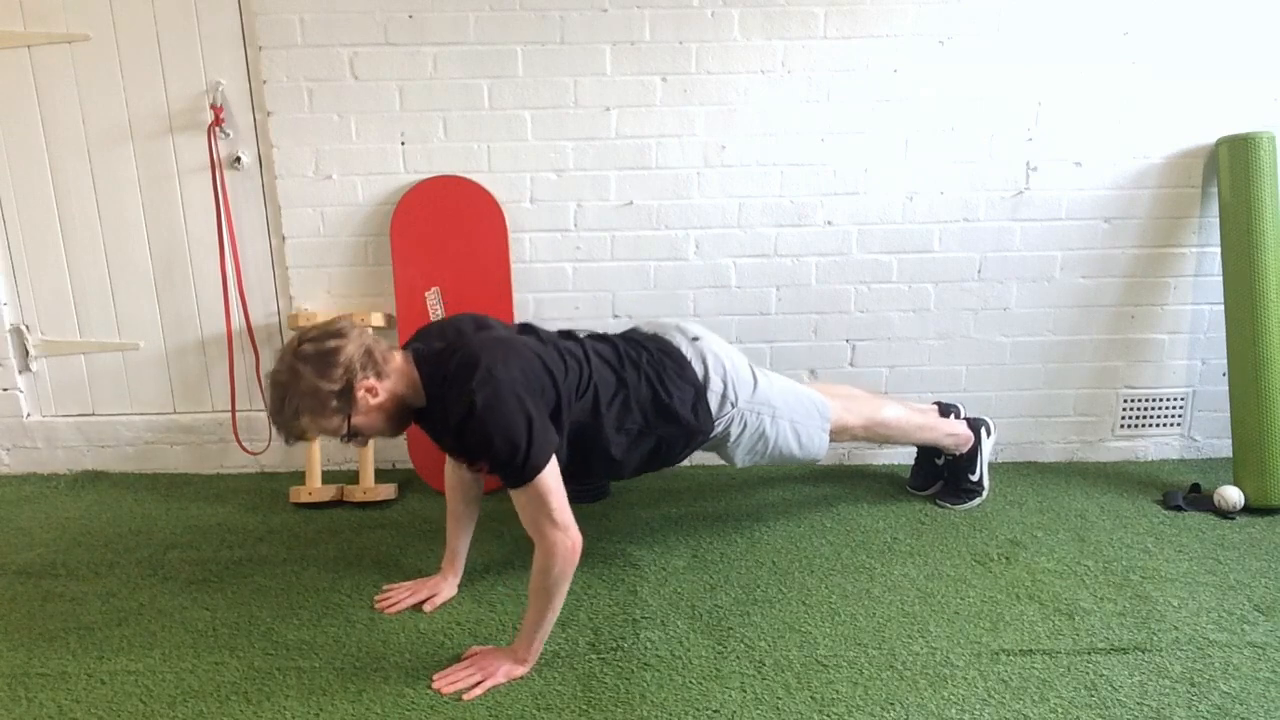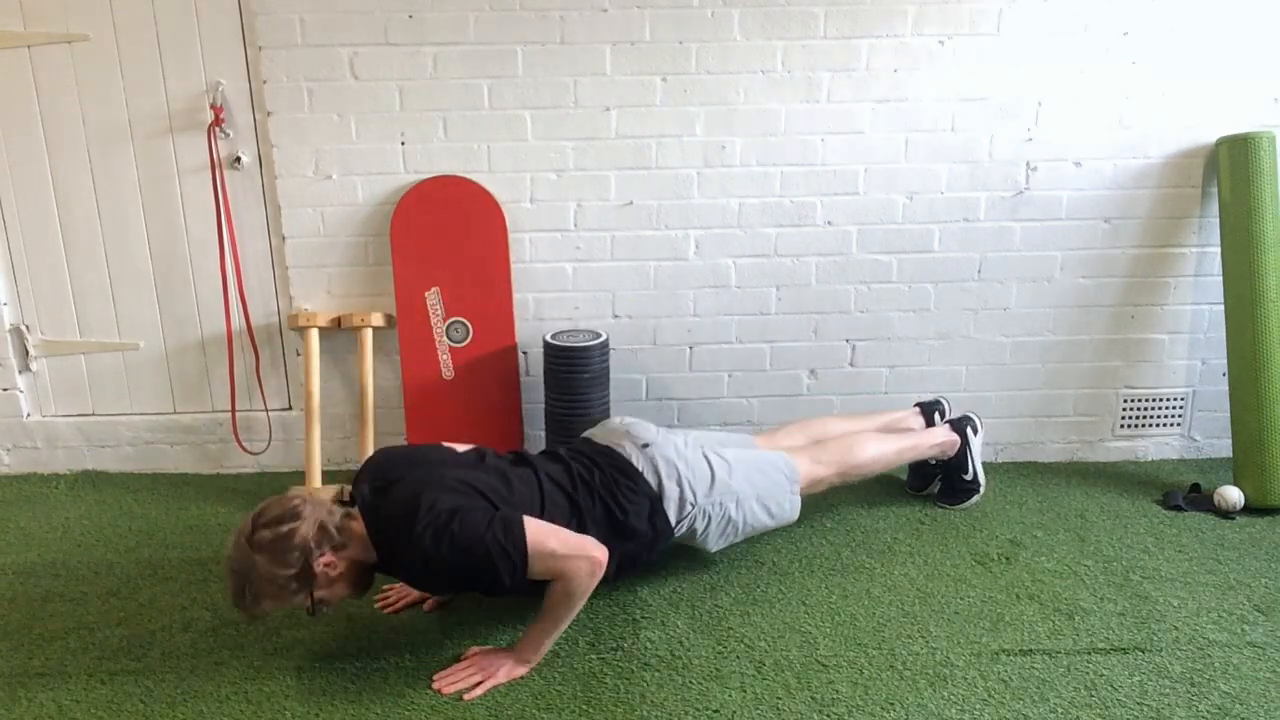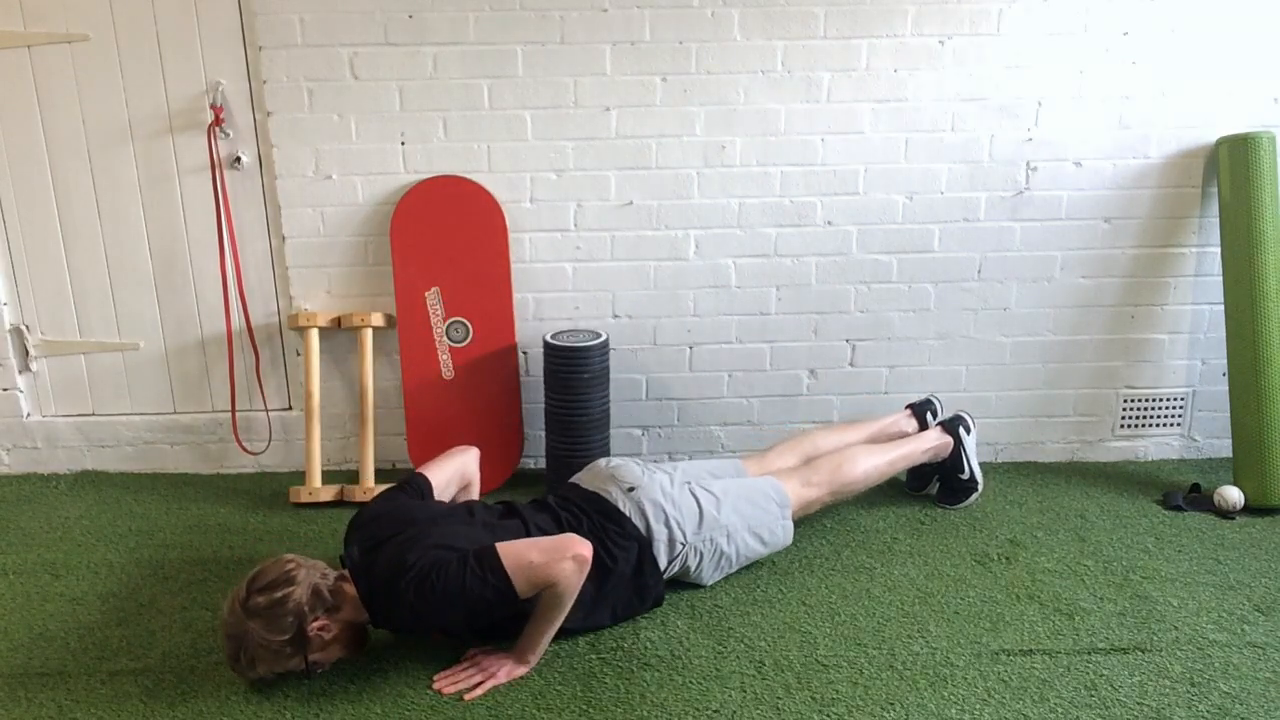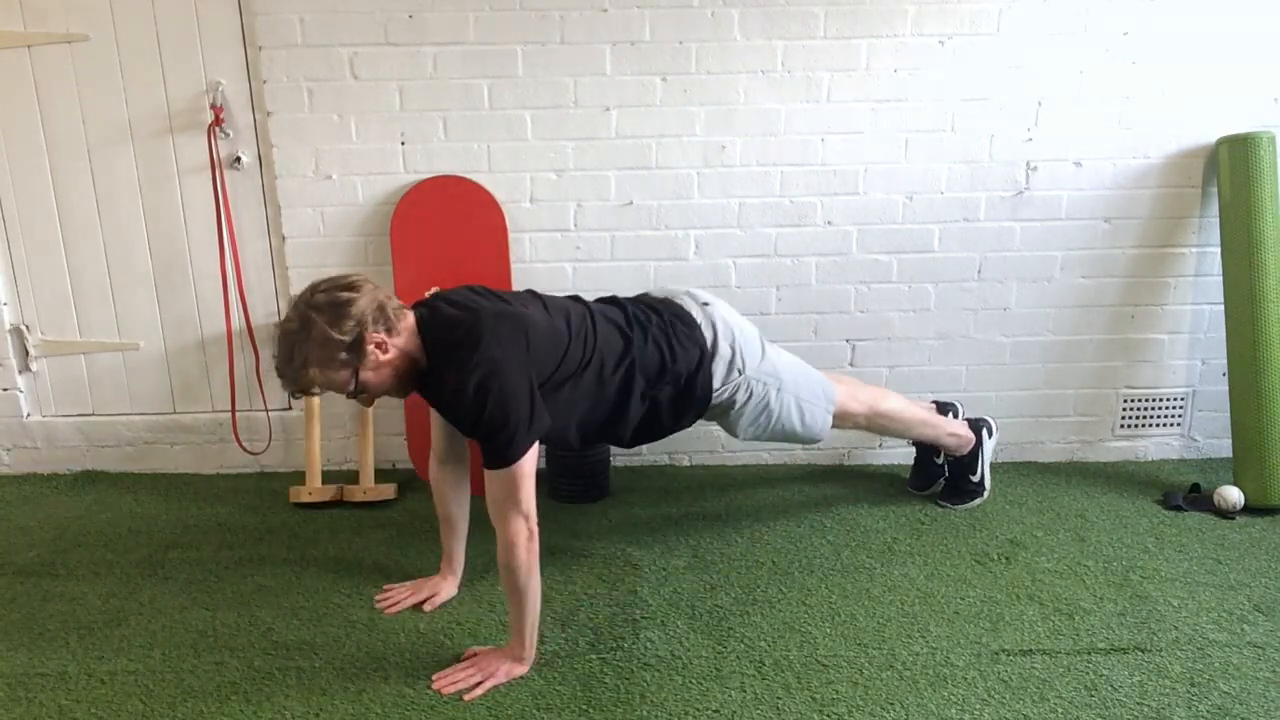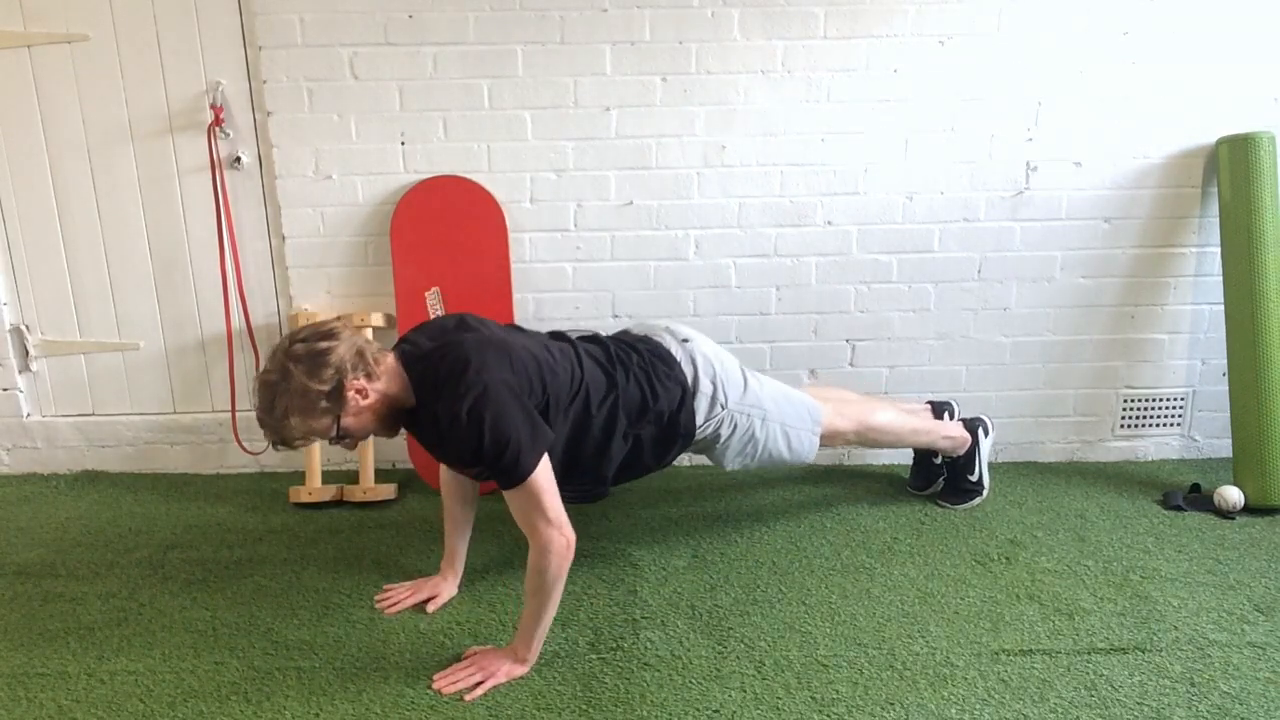
dt=1s
person 1, frame 1
left shoulder: (488, 396)
right shoulder: (425, 360)
left elbow: (560, 541)
right elbow: (465, 460)
left wrist: (519, 657)
right wrist: (448, 573)
left hip: (693, 385)
right hip: (657, 358)
left knee: (835, 422)
right knee: (812, 411)
left ankle: (962, 436)
right ankle: (937, 417)
person 1, frame 2
left shoulder: (425, 535)
right shoulder: (377, 481)
left elbow: (587, 558)
left wrist: (522, 655)
left hip: (653, 493)
right hip: (616, 451)
left knee: (810, 471)
right knee: (776, 450)
left ankle: (948, 438)
right ankle: (919, 416)
person 1, frame 3
left shoulder: (417, 592)
right shoulder: (372, 530)
left elbow: (569, 557)
right elbow: (463, 457)
left wrist: (521, 657)
left hip: (647, 533)
right hip: (611, 487)
left knee: (803, 491)
right knee: (766, 468)
left ankle: (942, 443)
right ankle: (911, 420)
person 1, frame 4
left shoulder: (487, 368)
right shoulder: (430, 332)
left elbow: (517, 526)
right elbow: (448, 457)
left wrist: (518, 655)
right wrist: (448, 573)
left hip: (704, 353)
right hip: (667, 331)
left knee: (835, 408)
right knee: (823, 403)
left ankle: (964, 439)
right ankle: (938, 418)
person 1, frame 5
left shoulder: (477, 399)
right shoulder: (417, 360)
left elbow: (554, 538)
right elbow: (459, 460)
left wrist: (519, 655)
right wrist: (449, 573)
left hip: (683, 388)
right hip: (647, 362)
left knee: (829, 425)
right knee: (807, 415)
left ankle: (961, 438)
right ankle: (932, 414)
